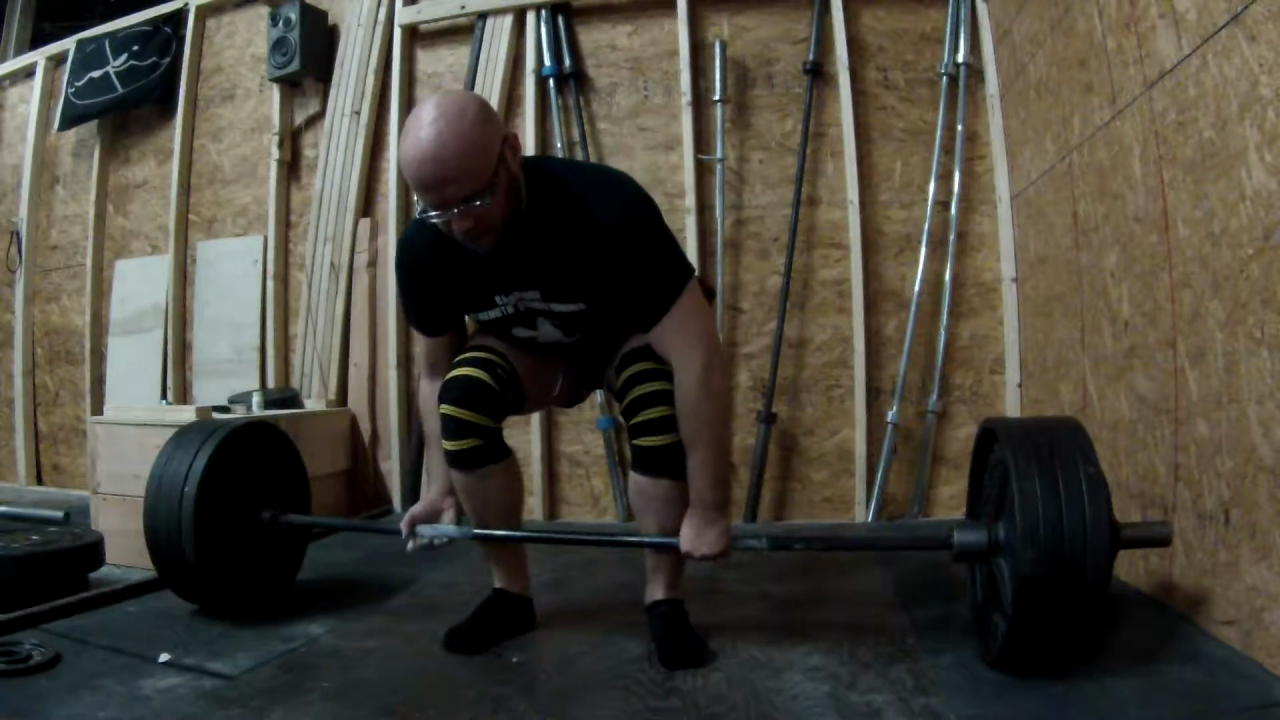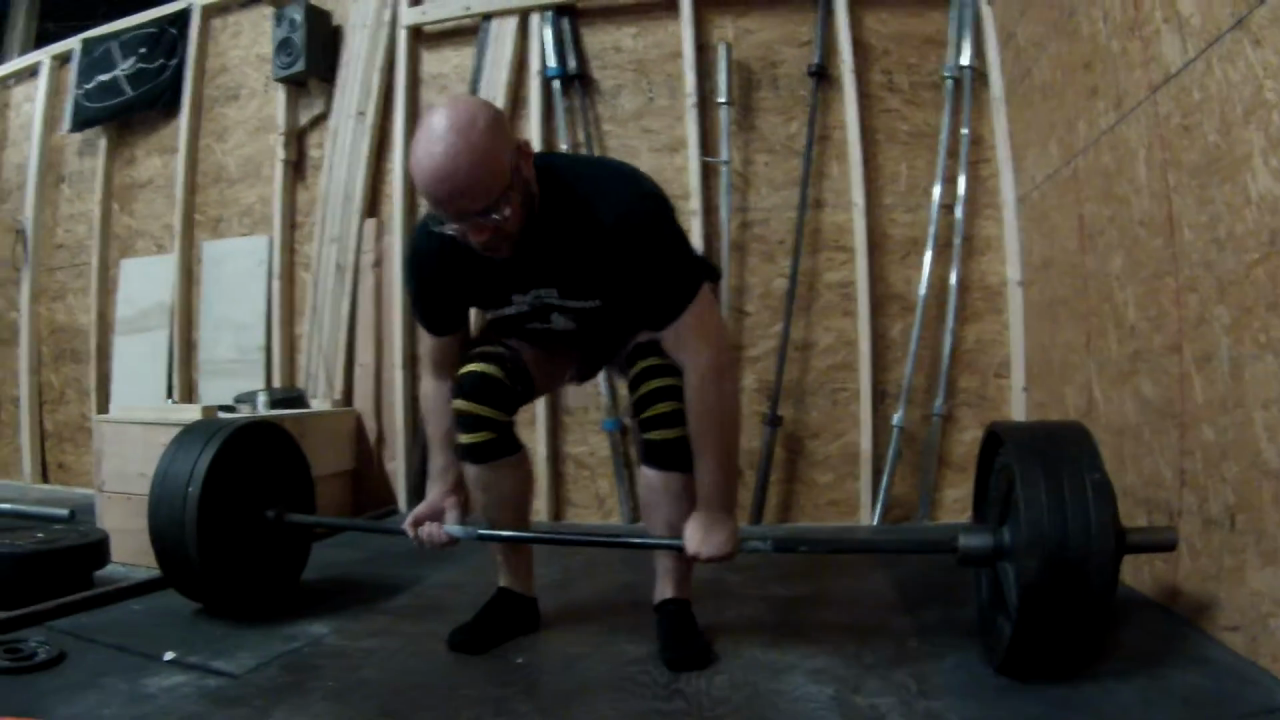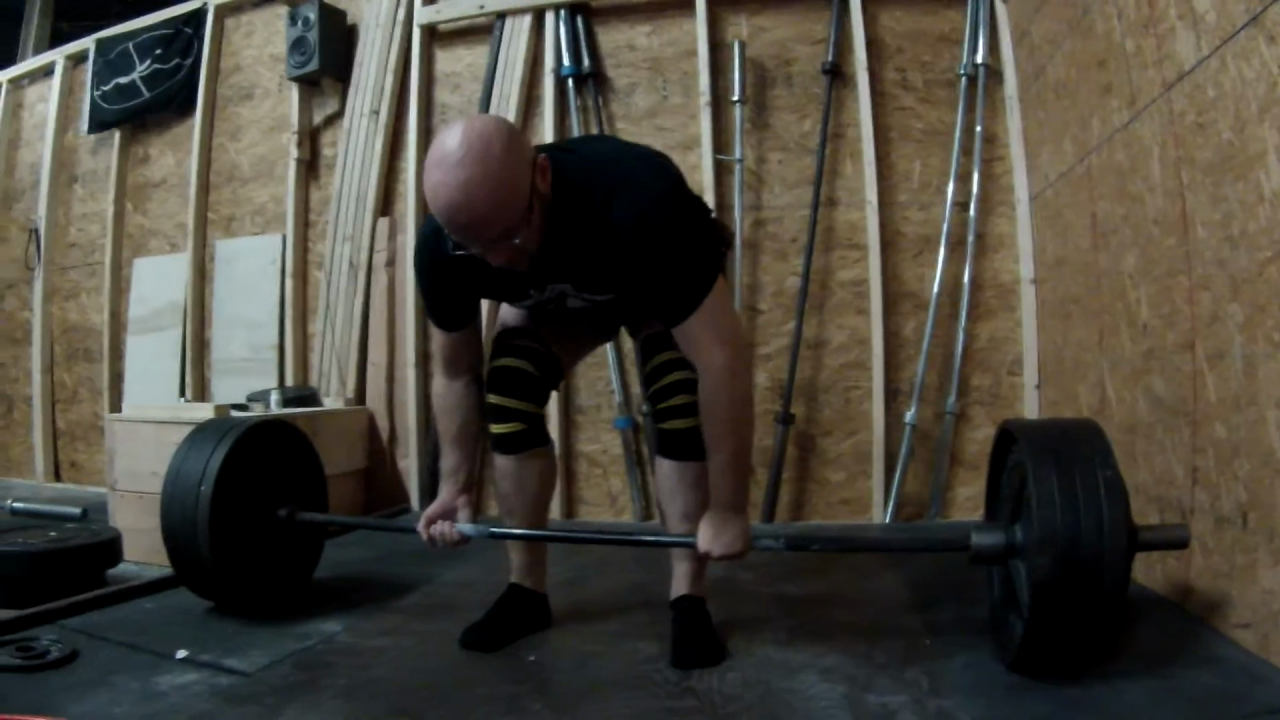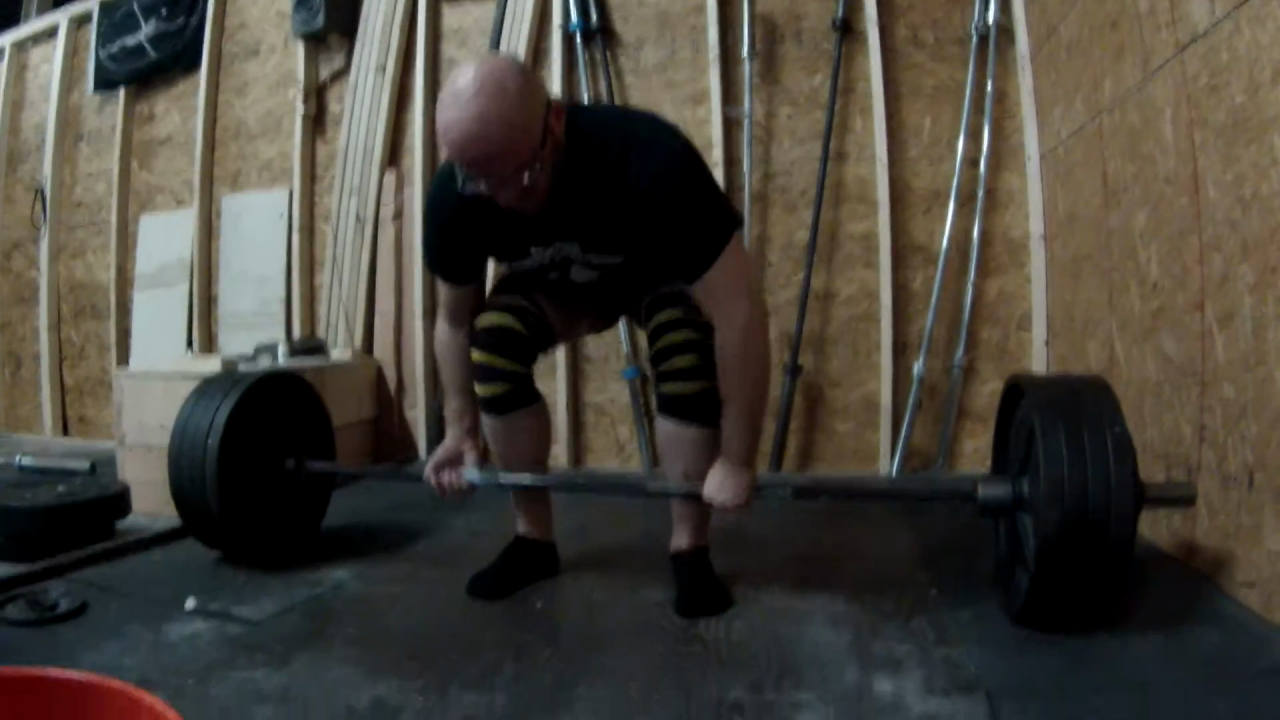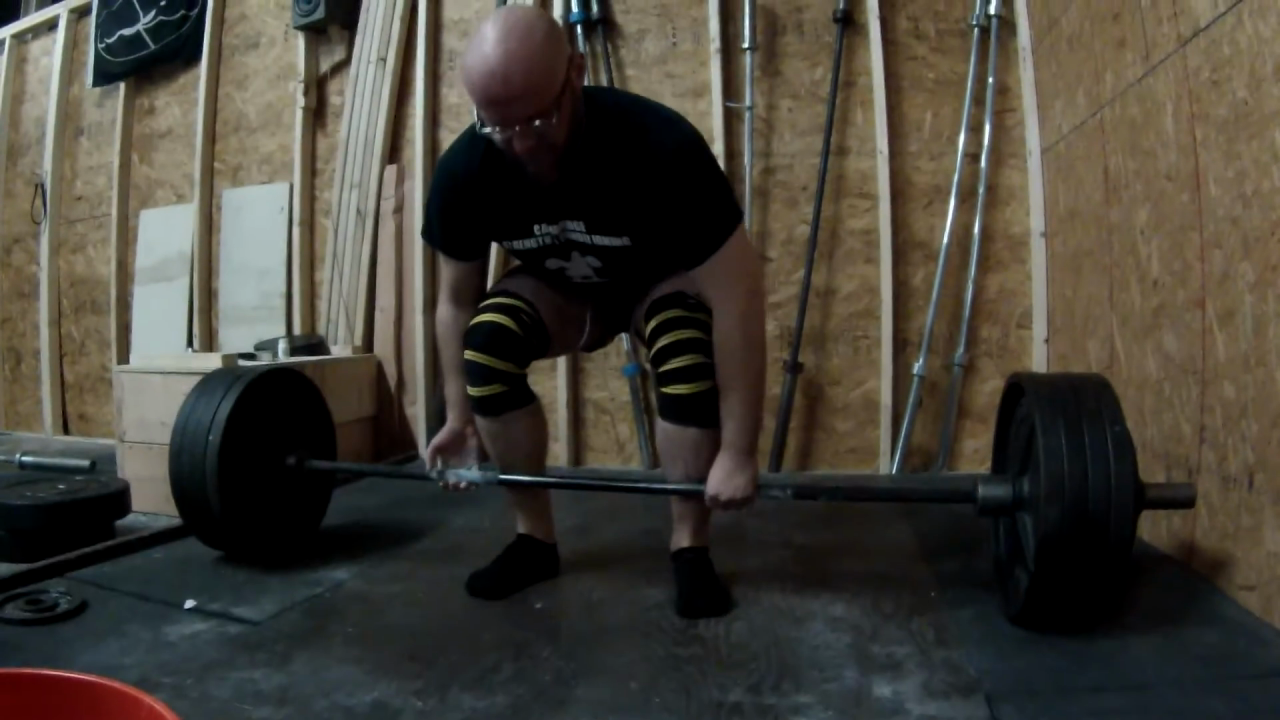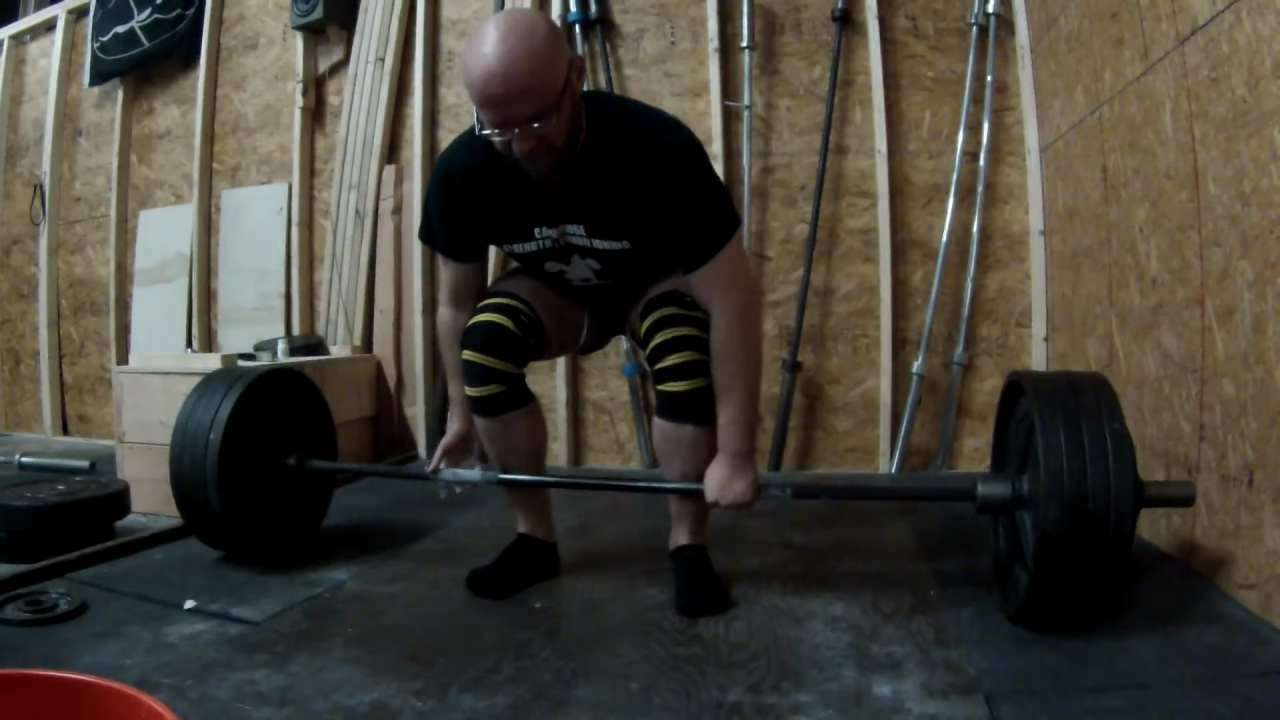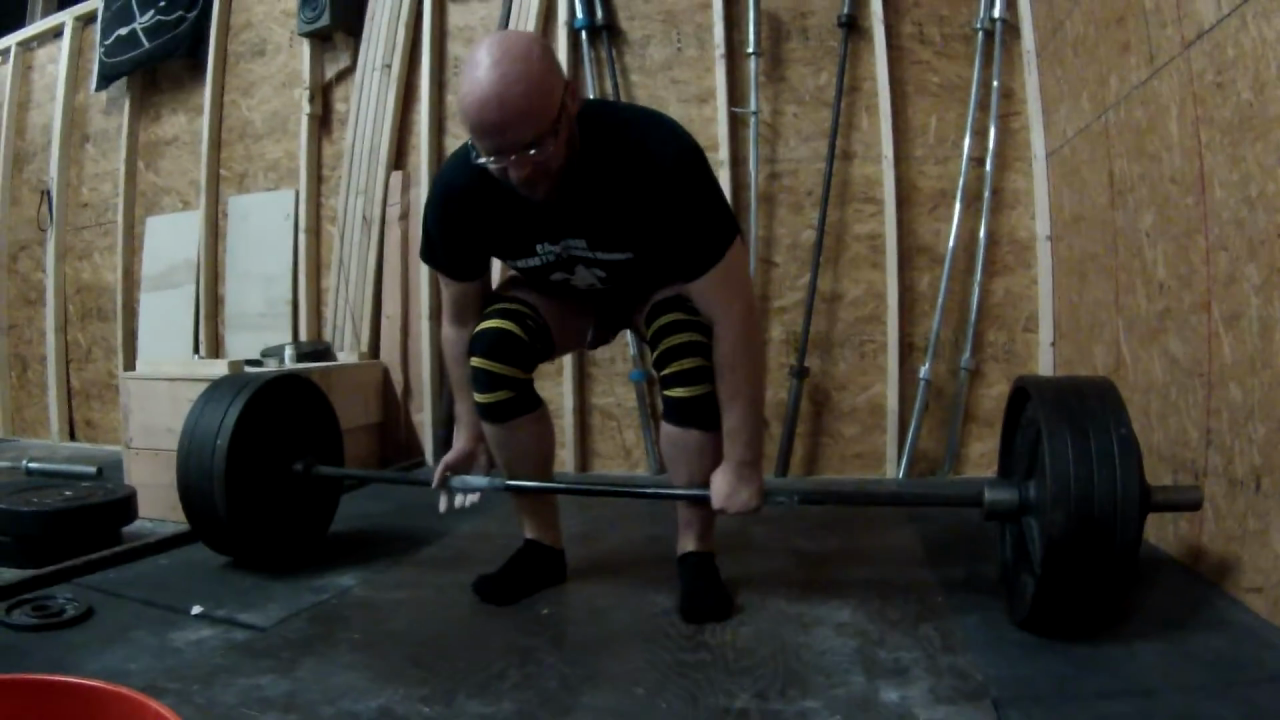
dt=0.3s
person 1, frame 1
left shoulder: (605, 210)
right shoulder: (423, 249)
left elbow: (699, 359)
right elbow: (436, 373)
left wrist: (708, 509)
right wrist: (439, 488)
left hip: (628, 336)
right hip: (531, 350)
left knee: (659, 404)
right knee: (462, 400)
left ankle: (664, 599)
right ankle: (511, 592)
person 1, frame 2
left shoulder: (621, 210)
right shoulder: (433, 250)
left elbow: (709, 364)
right elbow: (440, 372)
left wrist: (714, 512)
right wrist: (443, 487)
left hip: (640, 319)
right hip: (537, 330)
left knee: (667, 408)
right knee: (478, 399)
left ankle: (672, 601)
right ankle: (515, 591)
person 1, frame 3
left shoulder: (638, 202)
right shoulder: (442, 244)
left elbow: (722, 362)
right elbow: (453, 370)
left wrist: (727, 511)
right wrist: (454, 486)
left hip: (660, 285)
left knee: (681, 403)
right knee: (508, 400)
left ankle: (687, 598)
right ankle: (526, 588)
person 1, frame 4
left shoulder: (649, 164)
right shoulder: (453, 198)
left elbow: (740, 314)
right elbow: (455, 320)
left wrist: (736, 460)
right wrist: (459, 431)
left hip: (660, 272)
right hip: (559, 282)
left knee: (687, 360)
right knee: (492, 347)
left ankle: (689, 548)
right ankle: (534, 538)
person 1, frame 5
left shoulder: (659, 146)
right shoulder: (463, 171)
left elbow: (736, 298)
right elbow: (456, 299)
left wrist: (737, 452)
right wrist: (458, 414)
left hip: (660, 278)
right hip: (562, 288)
left knee: (688, 353)
right knee: (486, 344)
left ankle: (689, 547)
right ankle: (535, 538)
person 1, frame 6
left shoulder: (658, 151)
right shoulder: (461, 173)
left elbow: (731, 303)
right elbow: (456, 303)
left wrist: (735, 455)
right wrist: (462, 417)
left hip: (658, 281)
right hip: (558, 289)
left knee: (685, 349)
right knee: (484, 343)
left ankle: (688, 545)
right ankle: (535, 537)
person 1, frame 7
left shoulder: (657, 159)
right shoulder: (458, 190)
left elbow: (732, 315)
right elbow: (460, 320)
left wrist: (741, 463)
right wrist: (469, 433)
left hip: (661, 280)
right hip: (560, 291)
left knee: (689, 357)
right knee: (493, 349)
left ankle: (695, 551)
right ankle: (542, 543)
